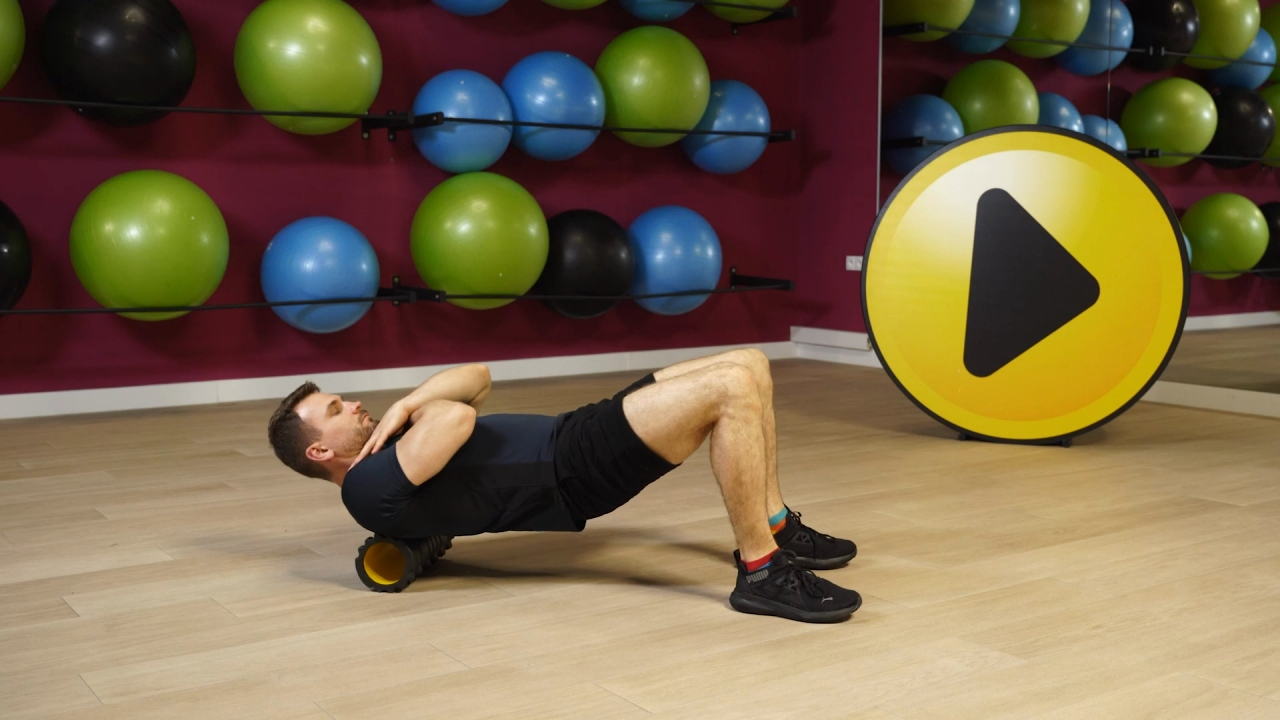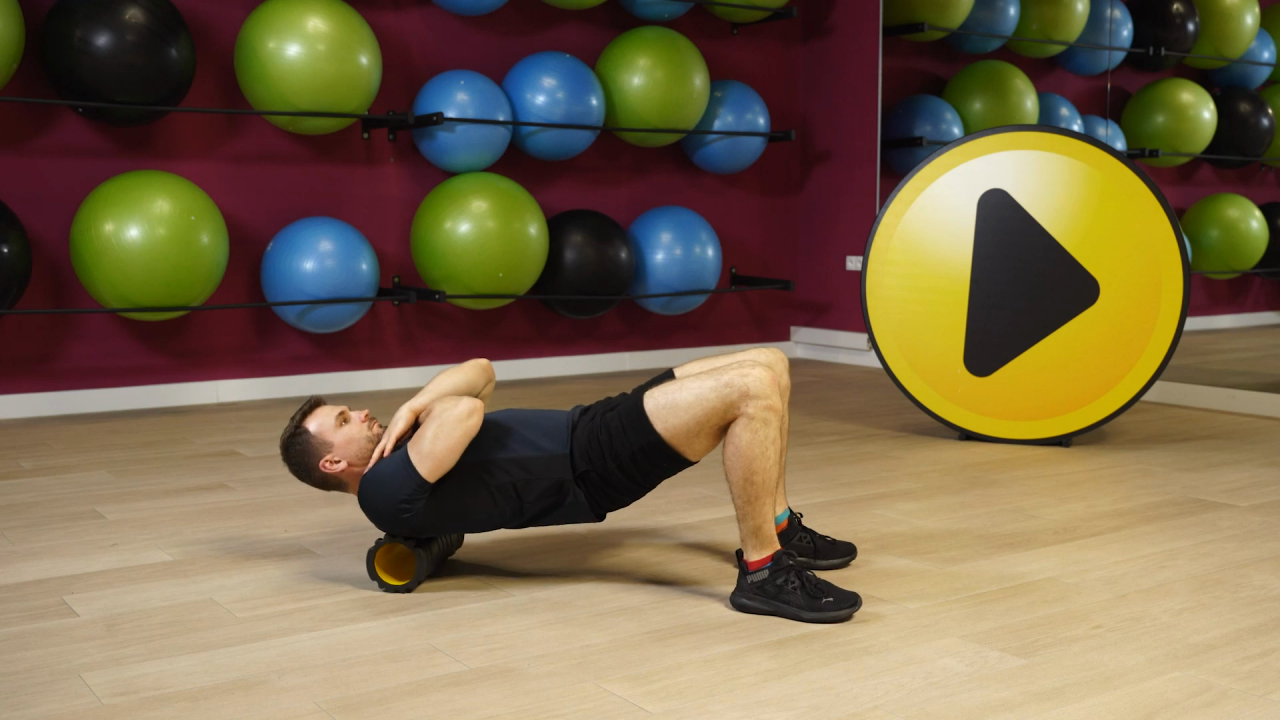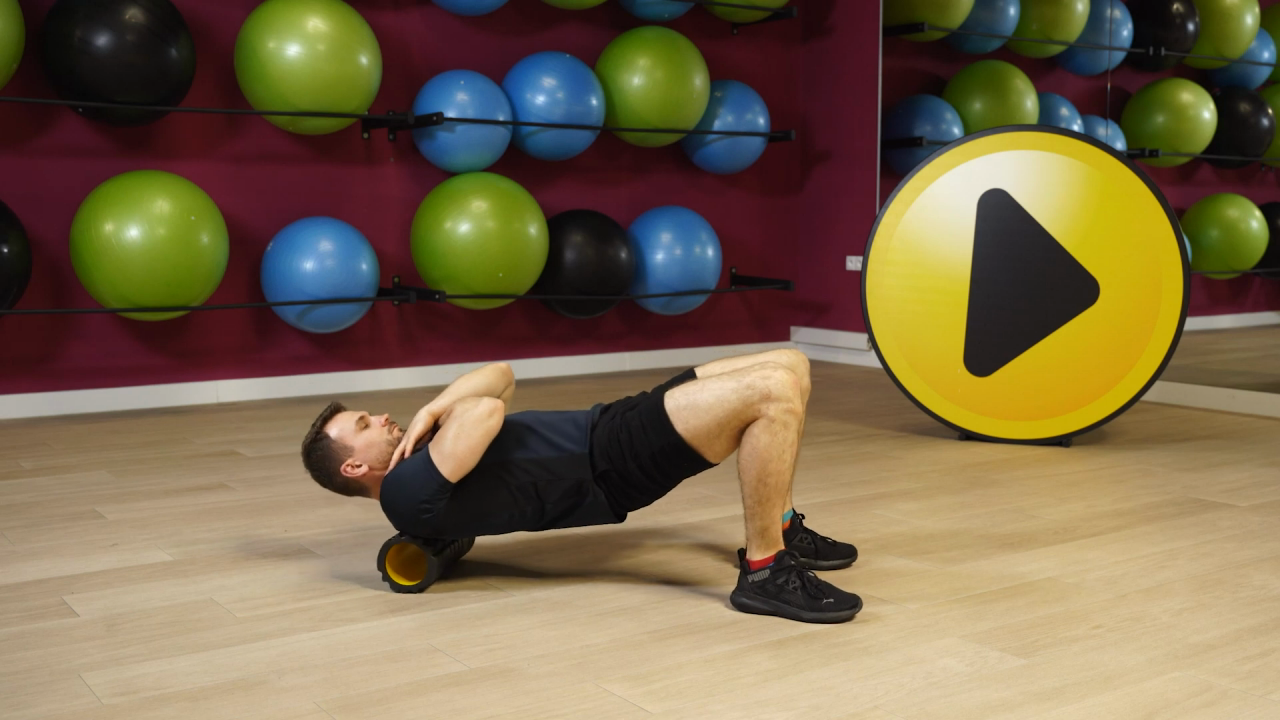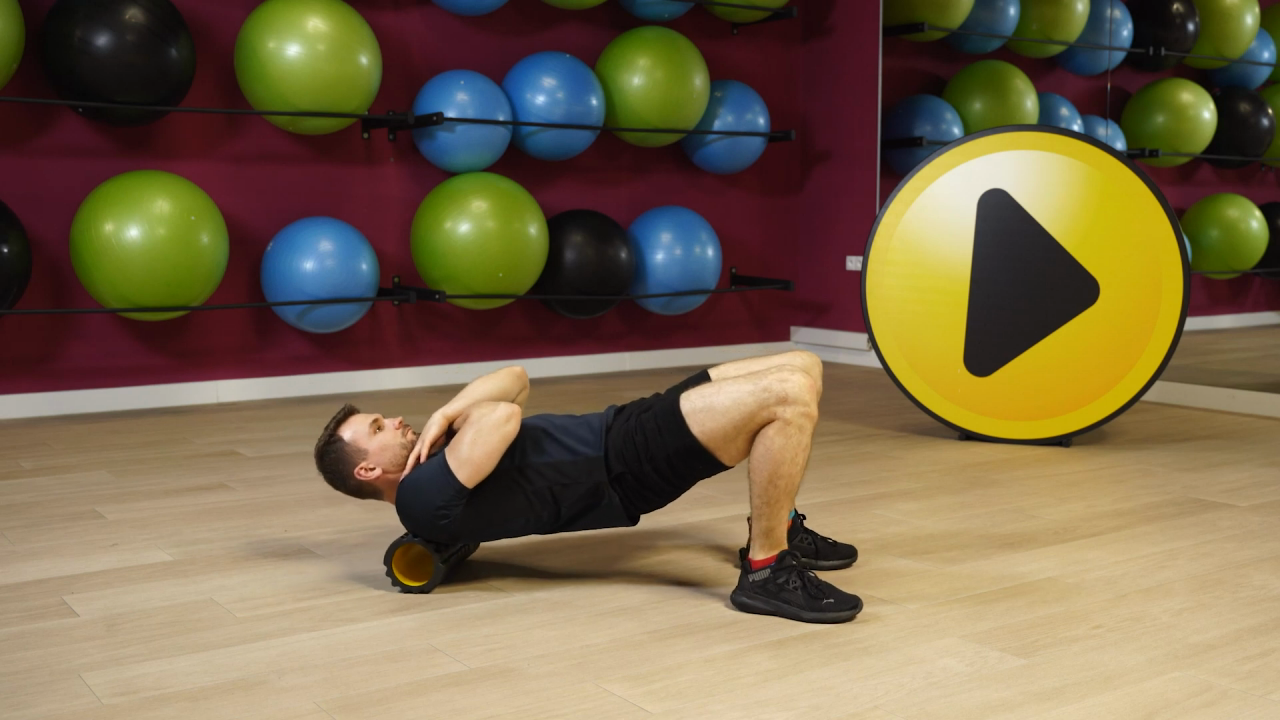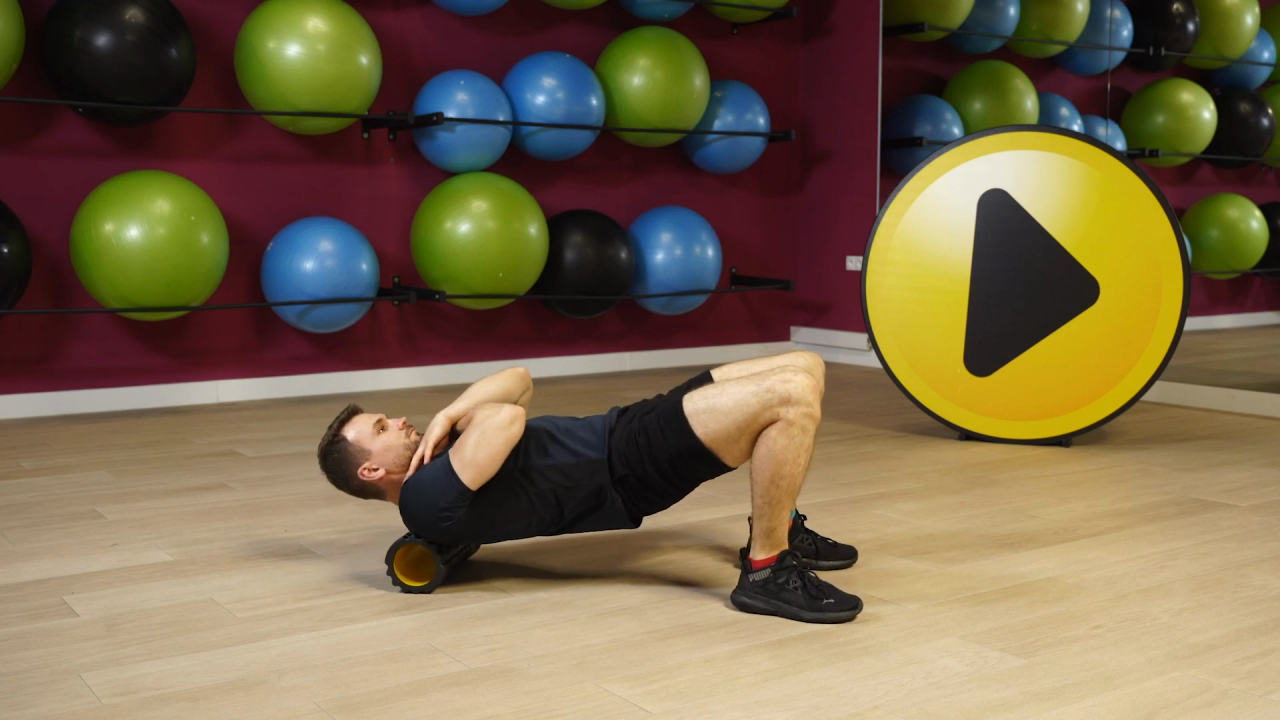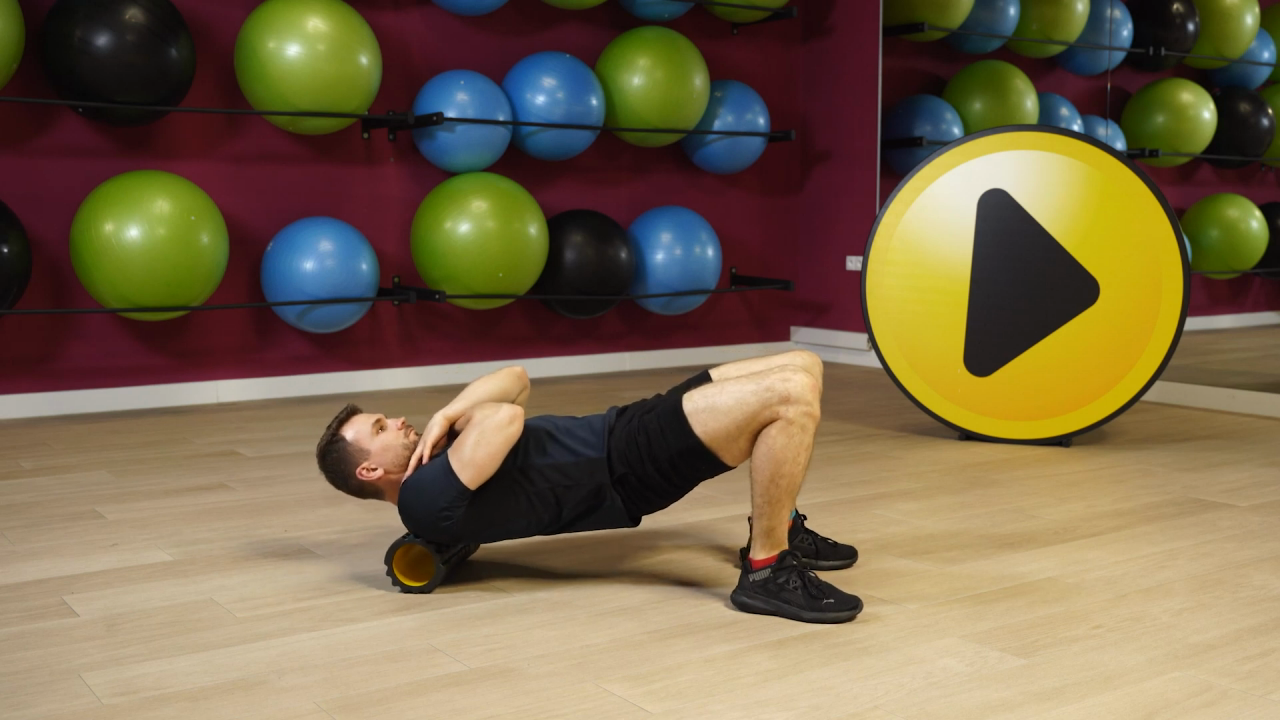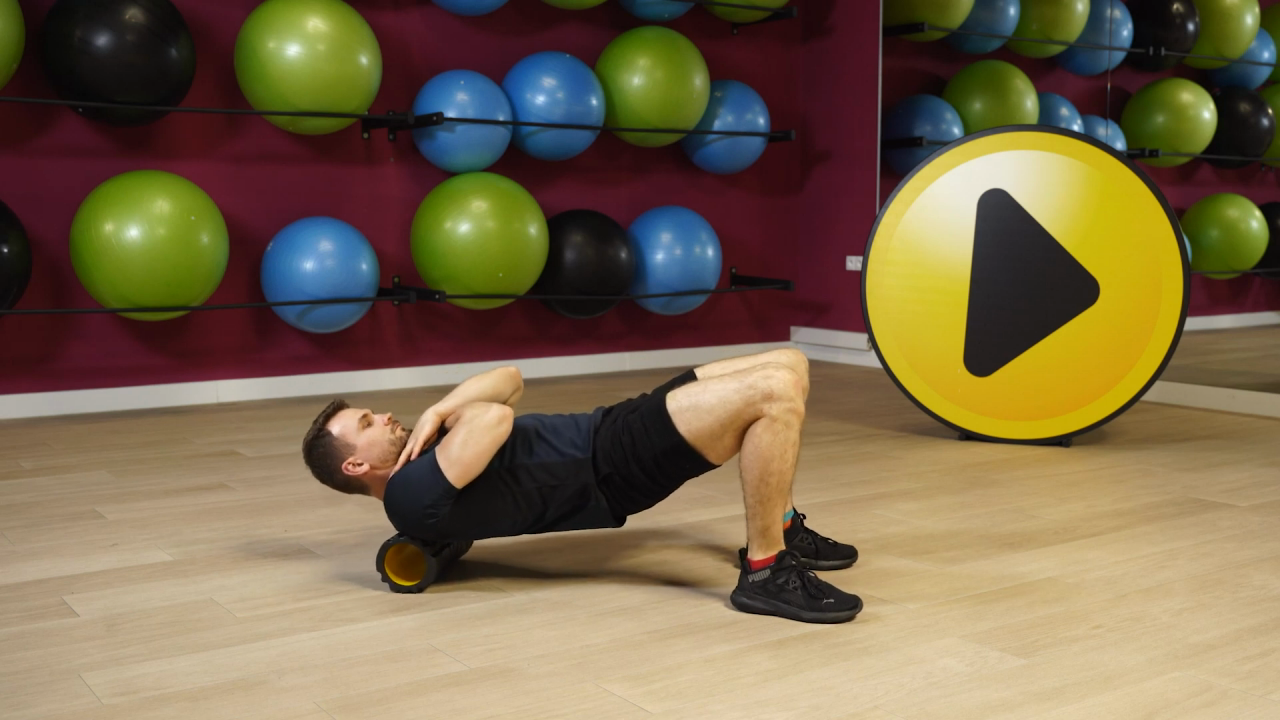
dt=0.4s
person 1, frame 1
left shoulder: (395, 445)
right shoulder: (370, 489)
left elbow: (477, 376)
right elbow: (457, 419)
left wrist: (405, 405)
right wrist: (417, 410)
left hip: (575, 438)
right hip: (574, 472)
left knee: (749, 366)
right knee: (733, 389)
left ankle: (776, 527)
right ankle: (762, 571)
person 1, frame 2
left shoulder: (405, 450)
right shoulder: (389, 492)
left elbow: (479, 372)
right elbow: (465, 411)
left wrist: (413, 406)
right wrist: (424, 409)
left hip: (592, 432)
right hip: (591, 466)
left knee: (768, 364)
right knee: (754, 390)
left ankle: (779, 529)
right ankle: (763, 572)
person 1, frame 3
left shoulder: (427, 451)
right shoulder: (410, 494)
left elbow: (500, 375)
right elbow: (486, 410)
left wrist: (430, 411)
right wrist: (440, 414)
left hip: (612, 430)
right hip: (610, 465)
left knee: (789, 366)
right knee: (773, 392)
left ankle: (781, 530)
right ankle: (765, 572)
person 1, frame 4
left shoulder: (440, 454)
right shoulder: (426, 497)
left elbow: (515, 379)
right elbow: (503, 416)
left wrist: (446, 413)
right wrist: (457, 416)
left hip: (624, 431)
right hip: (625, 467)
left knee: (801, 367)
right knee: (789, 396)
left ankle: (781, 531)
right ankle: (766, 571)
person 1, frame 5
left shoulder: (440, 457)
right shoulder: (428, 499)
left elbow: (519, 380)
right elbow: (508, 418)
left wrist: (449, 415)
right wrist: (458, 417)
left hip: (628, 433)
right hip: (627, 469)
left knee: (805, 369)
right knee: (792, 398)
left ankle: (782, 530)
right ankle: (766, 571)
person 1, frame 6
left shoulder: (439, 457)
right shoulder: (428, 499)
left elbow: (515, 378)
right elbow: (507, 418)
left wrist: (448, 414)
right wrist: (455, 416)
left hip: (626, 432)
right hip: (626, 468)
left knee: (801, 366)
right knee: (792, 396)
left ankle: (782, 531)
right ankle: (767, 572)
person 1, frame 7
left shoulder: (430, 453)
right shoulder: (413, 497)
left elbow: (510, 379)
right elbow: (496, 418)
left wrist: (440, 411)
right wrist: (446, 412)
left hip: (609, 433)
right hip: (609, 468)
left knee: (787, 364)
right knee: (774, 392)
left ankle: (782, 529)
right ankle: (765, 572)
